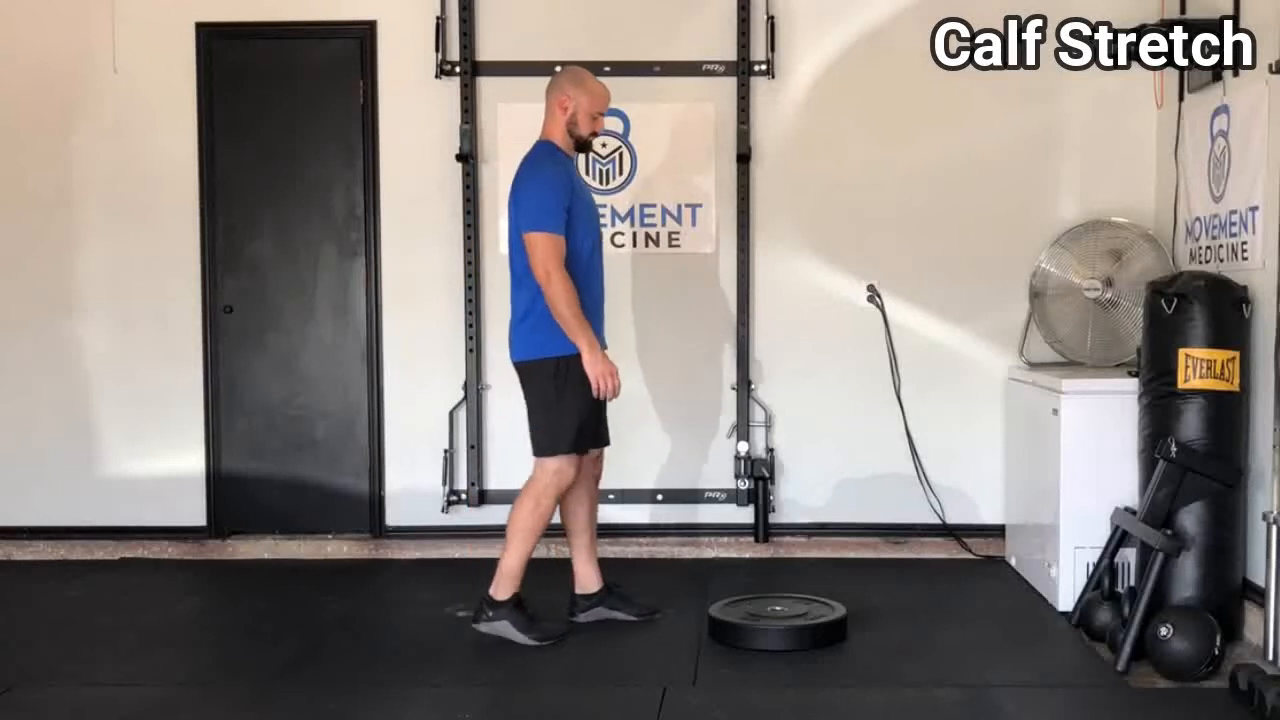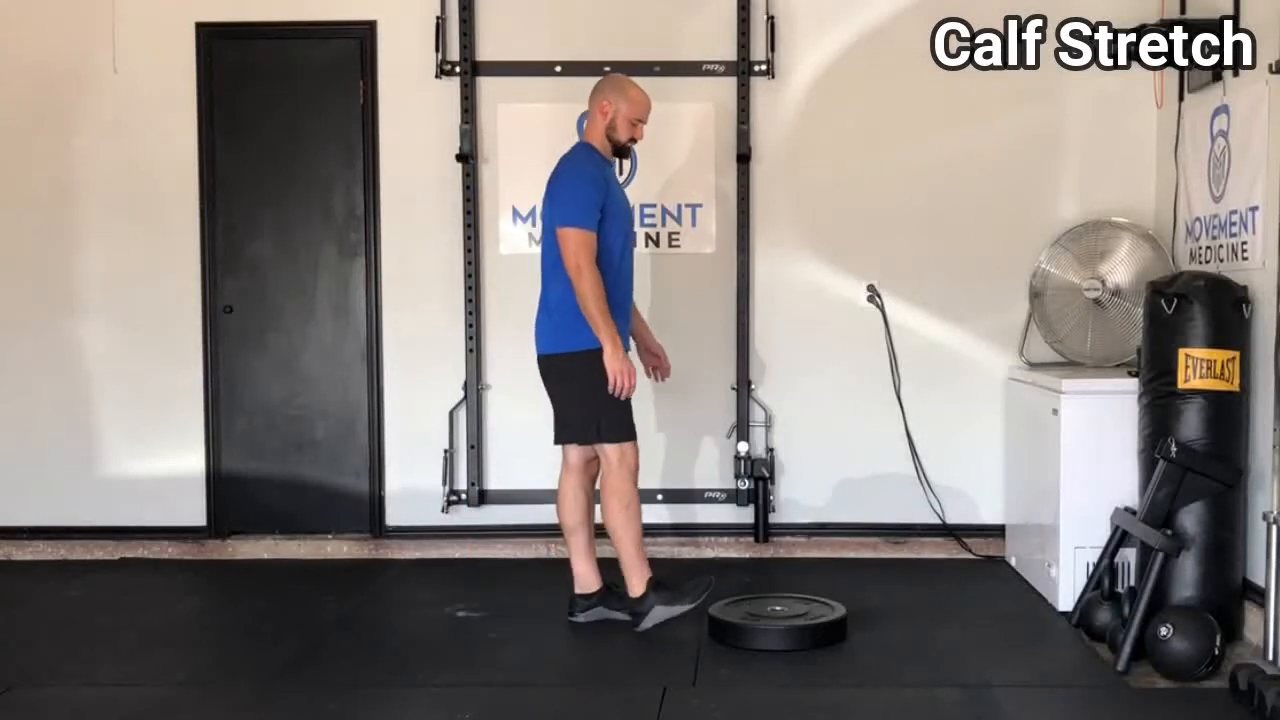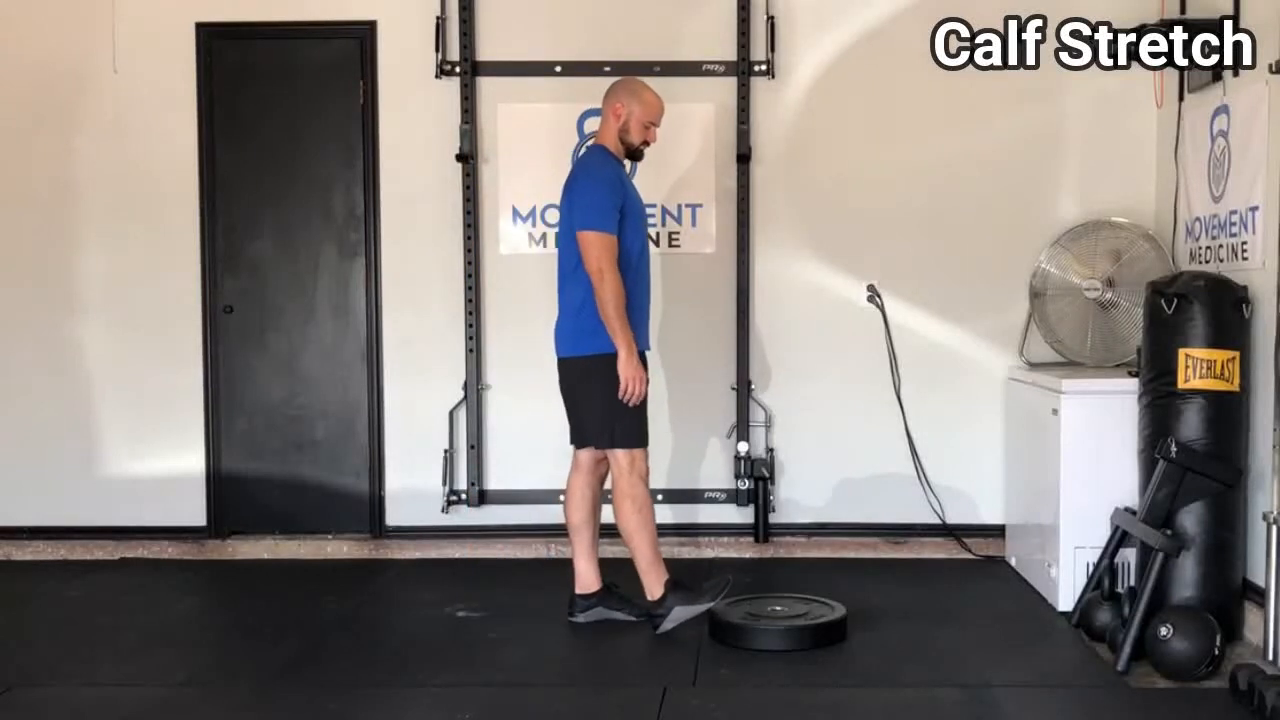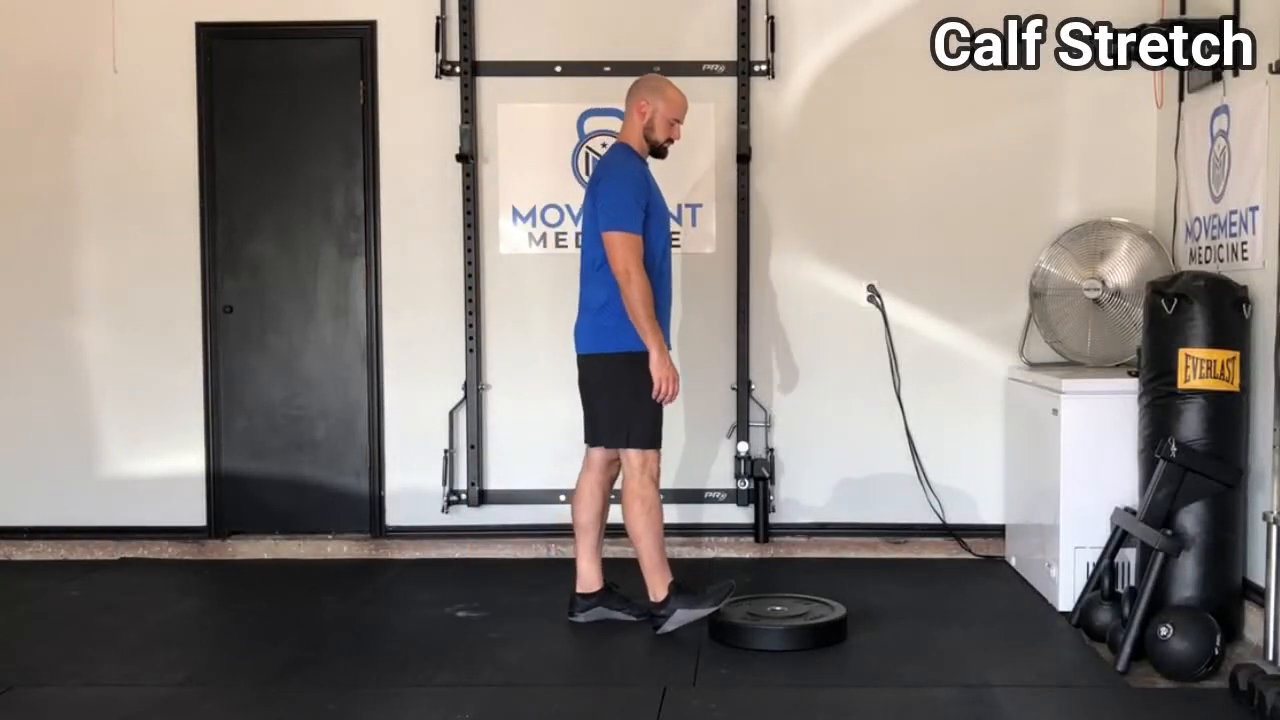
dt=0.4s
person 1, frame 1
left shoulder: (561, 170)
right shoulder: (544, 173)
right elbow: (549, 273)
left wrist: (589, 348)
right wrist: (593, 350)
left hip: (570, 349)
right hip: (554, 351)
left knee: (587, 466)
right knee: (558, 472)
left ankle: (590, 591)
right ankle: (499, 600)
person 1, frame 2
left shoulder: (598, 173)
right shoulder: (579, 172)
right elbow: (579, 268)
left wrist: (643, 336)
right wrist: (613, 347)
left hip: (580, 344)
right hip: (578, 345)
left knee: (581, 461)
right knee: (618, 459)
left ankle: (588, 591)
right ankle: (641, 592)
person 1, frame 3
left shoulder: (606, 173)
right shoulder: (598, 174)
right elbow: (601, 270)
left wrist: (623, 348)
right wrist: (627, 351)
left hip: (594, 348)
right hip: (602, 349)
left knee: (590, 462)
right knee: (629, 467)
left ankle: (588, 591)
right ankle: (661, 595)
person 1, frame 4
left shoulder: (626, 171)
right shoulder: (623, 173)
right elbow: (627, 270)
left wrist: (649, 347)
right wrist: (658, 350)
left hip: (610, 346)
right hip: (622, 348)
left knee: (601, 463)
right knee: (641, 468)
left ankle: (589, 590)
right ankle: (664, 597)
